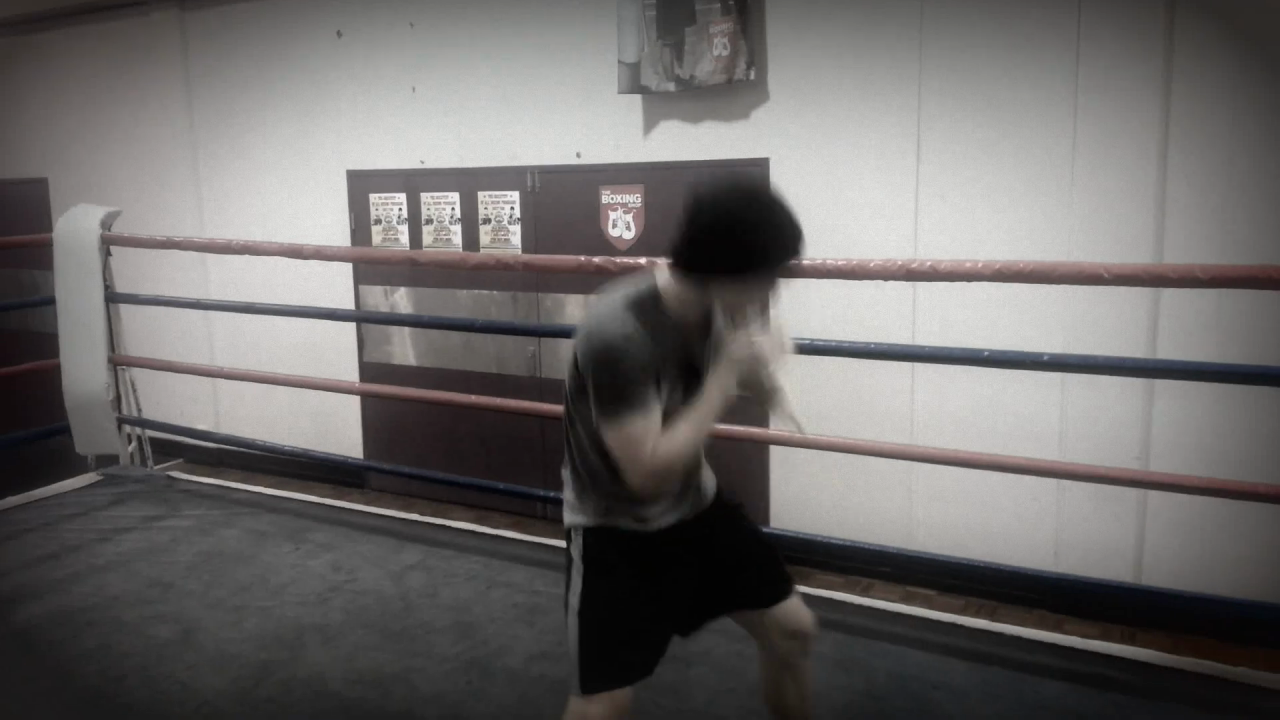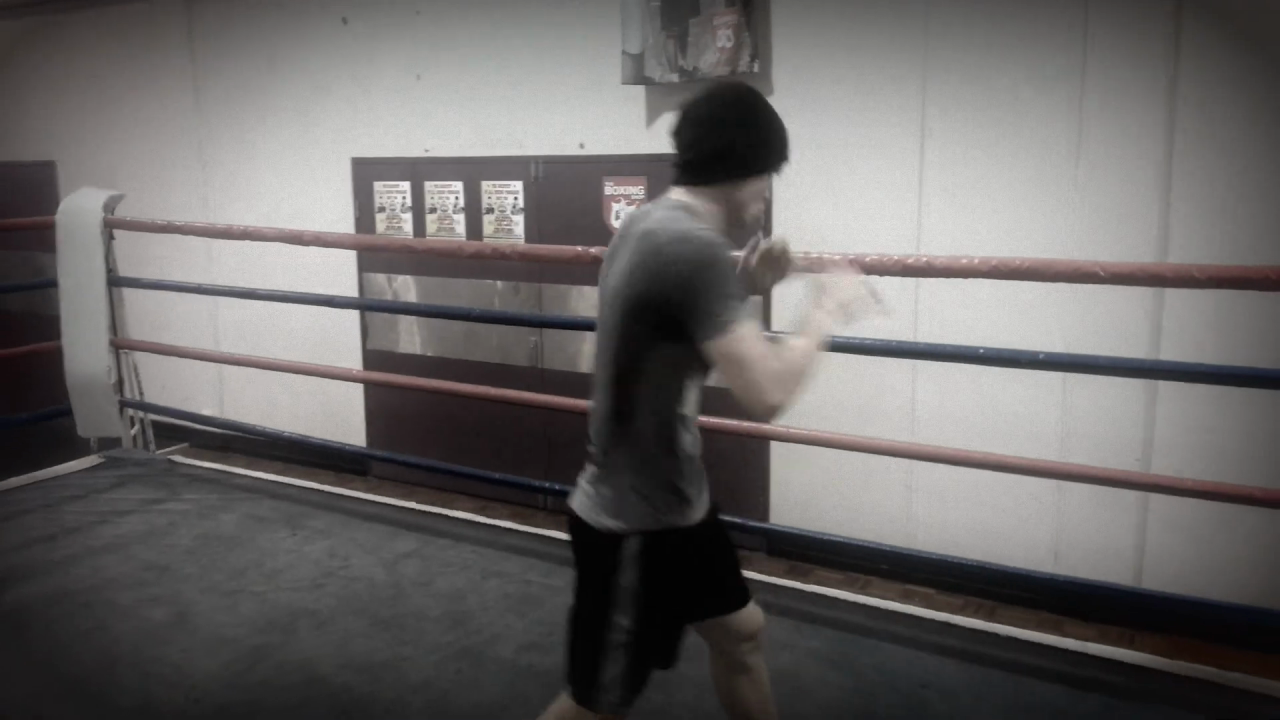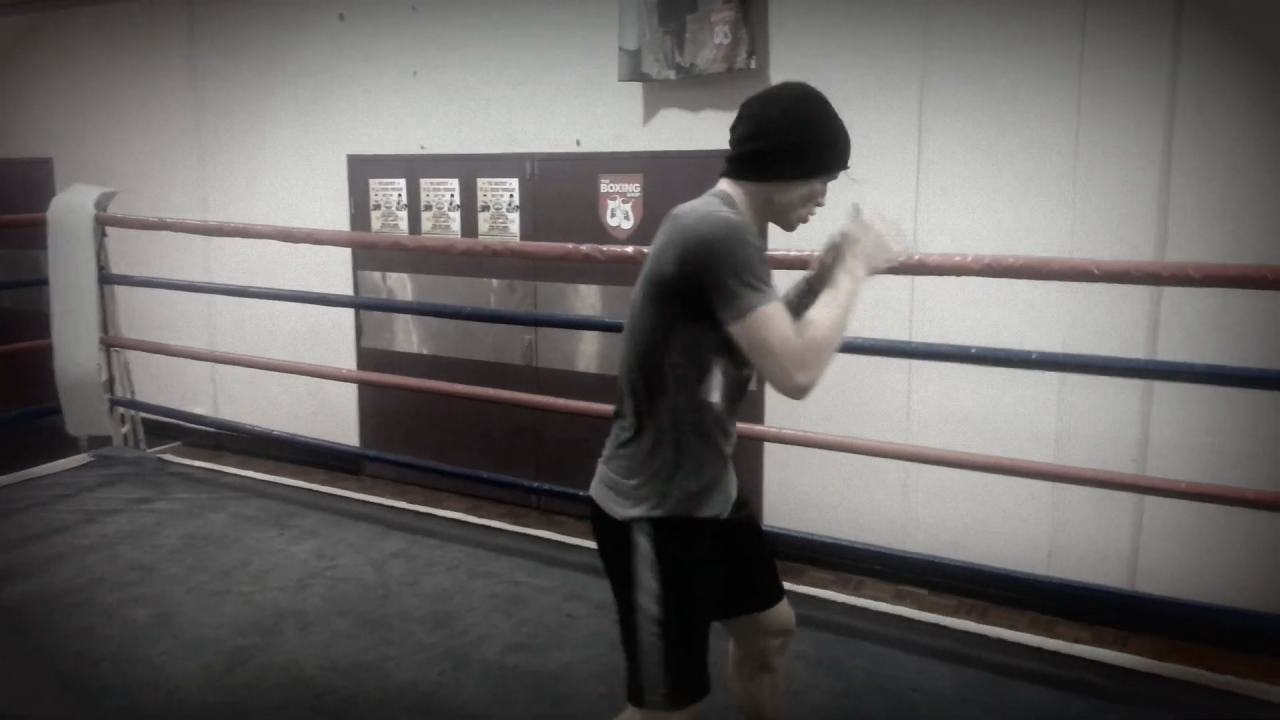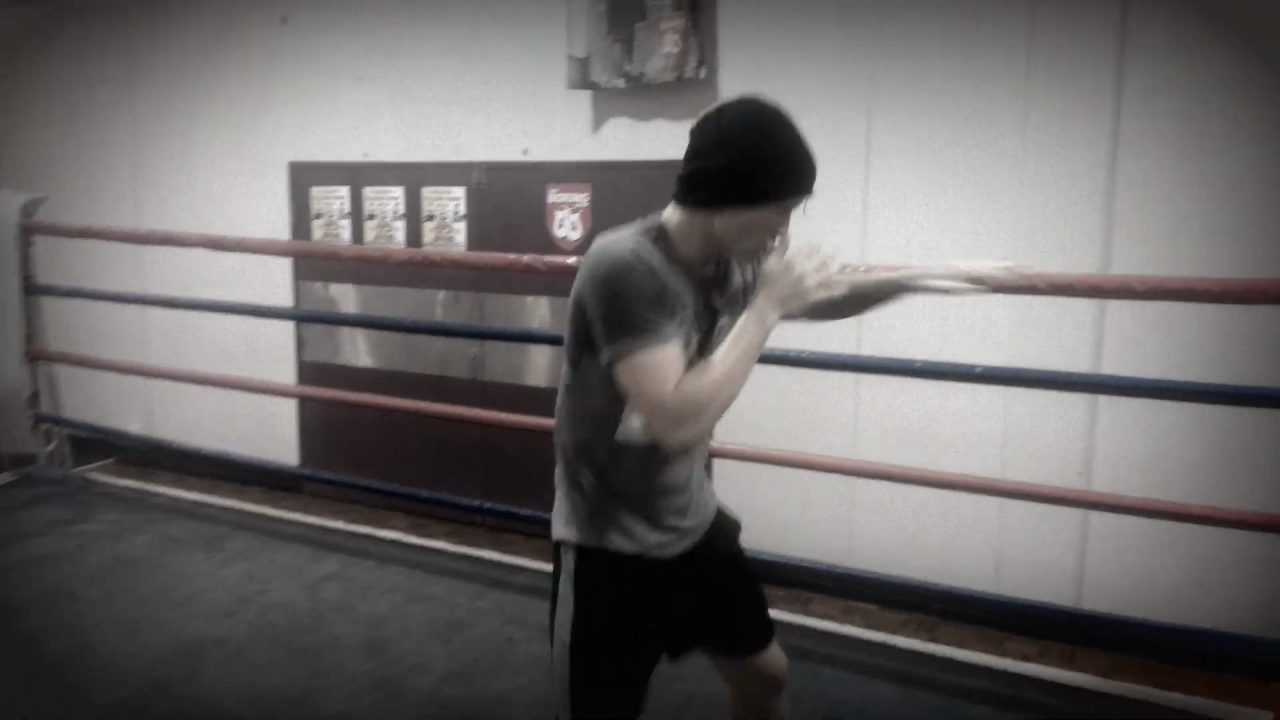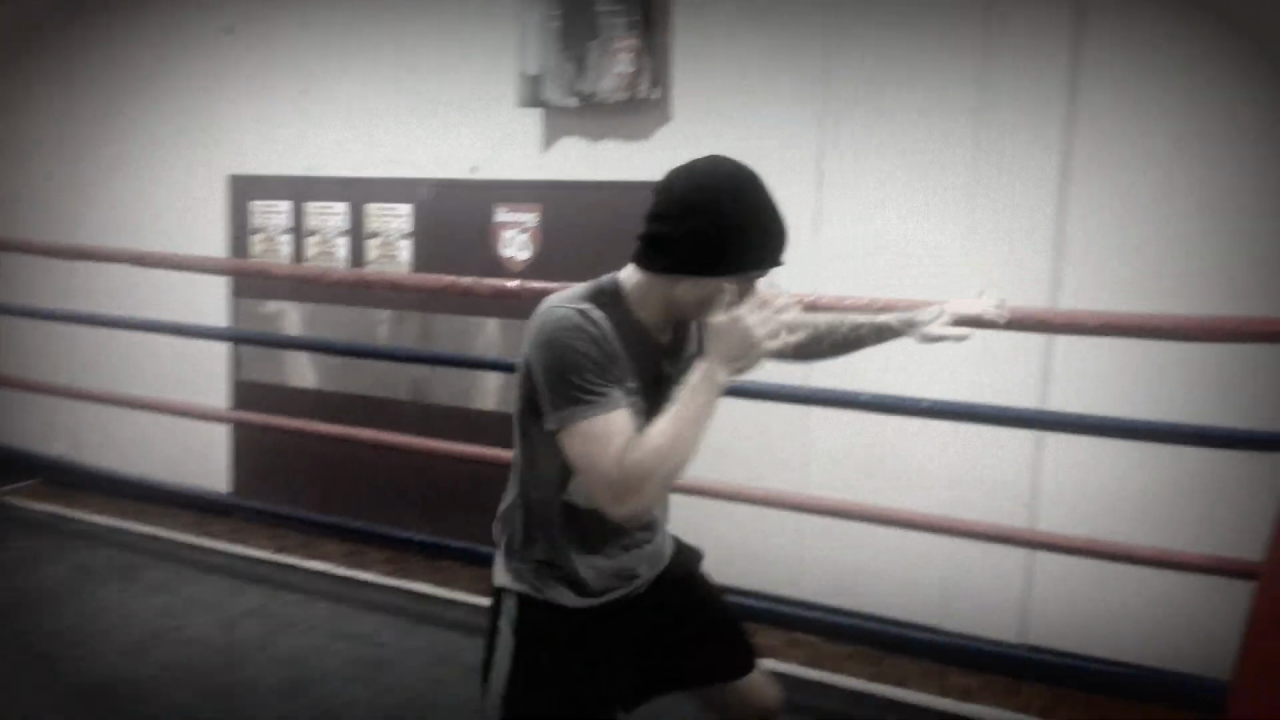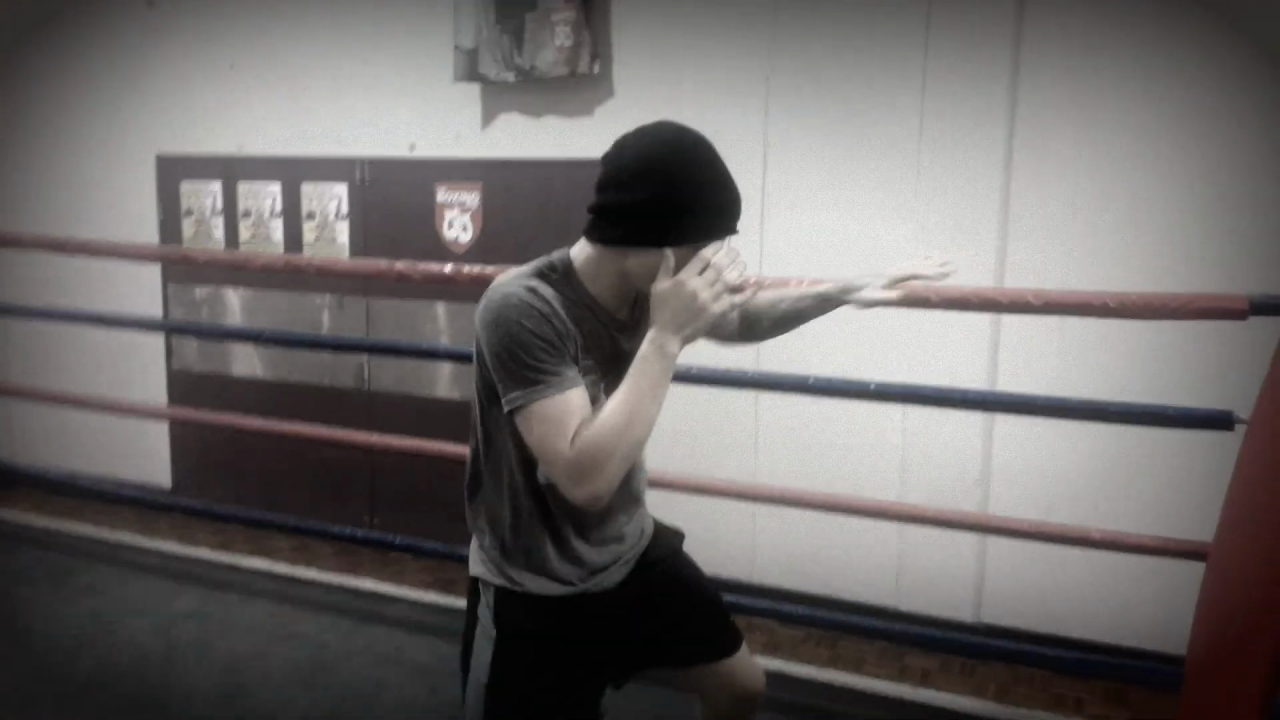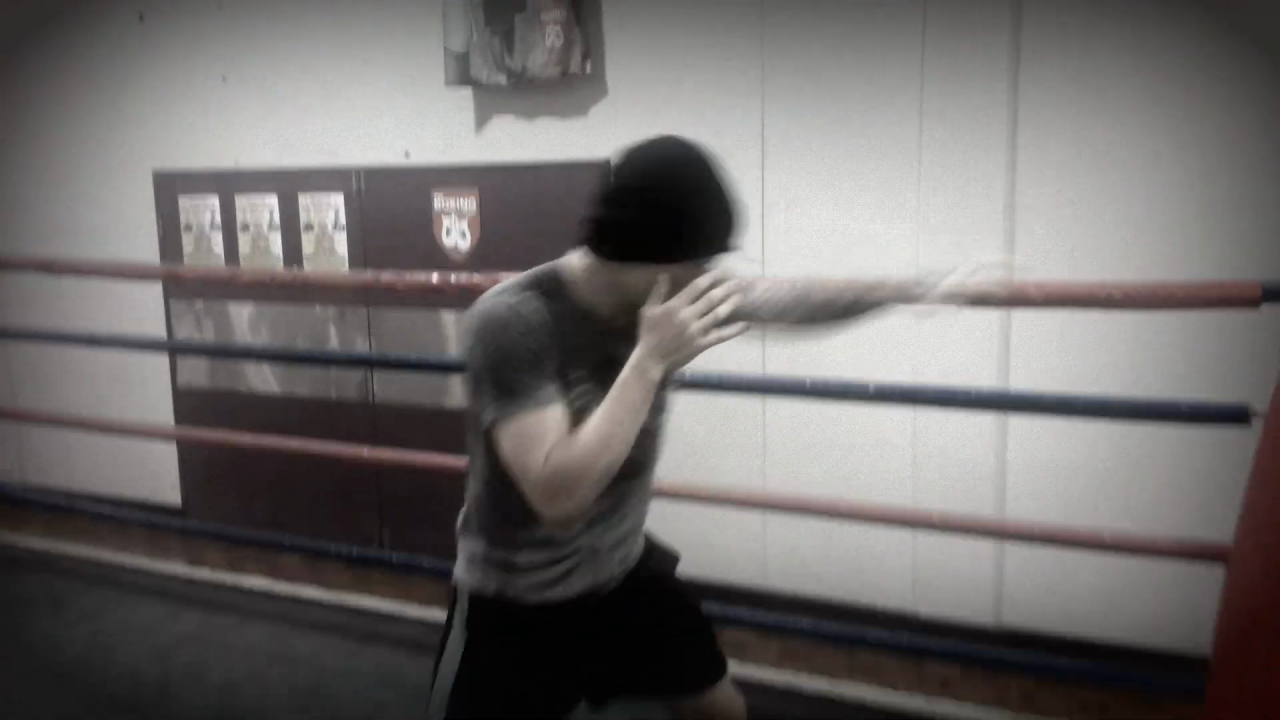
dt=0.3s
person 1, frame 1
left shoulder: (715, 305)
right shoulder: (618, 335)
right elbow: (648, 471)
left wrist: (755, 375)
right wrist: (729, 373)
left hip: (695, 506)
right hip: (618, 527)
left knee: (792, 628)
person 1, frame 2
left shoulder: (648, 227)
right shoulder: (691, 247)
right elbow: (765, 393)
left wrist: (748, 286)
right wrist: (827, 309)
left hip: (673, 500)
right hip: (636, 518)
left knee: (740, 632)
person 1, frame 3
left shoulder: (734, 229)
right shoulder: (714, 233)
left elbow: (763, 339)
right elbow: (794, 372)
left wrist: (823, 286)
right wrist: (852, 272)
left hip: (706, 493)
right hip: (654, 506)
left knee: (770, 627)
person 1, frame 4
left shoulder: (733, 260)
right shoulder: (621, 267)
left elbow: (813, 308)
right elbow: (676, 422)
left wrist: (916, 279)
right wrist: (765, 306)
left hip: (692, 524)
right hip: (610, 546)
person 1, frame 5
left shoulder: (700, 310)
right shoulder: (570, 330)
left elbow: (797, 336)
right elbow: (624, 493)
left wrist: (910, 321)
right wrist: (715, 364)
left hip: (647, 568)
right hip: (550, 597)
person 1, frame 6
left shoulder: (661, 286)
right shoulder: (521, 309)
left elbow: (741, 322)
right elbow: (586, 476)
left wrist: (844, 292)
right wrist: (666, 335)
left hip: (629, 552)
right hip: (531, 590)
person 1, frame 7
left shoulder: (673, 296)
right shoulder: (508, 322)
left elbow: (787, 304)
right elbow: (557, 495)
left wrist: (920, 284)
right wrist: (651, 358)
left hip: (617, 569)
right hip: (512, 601)
